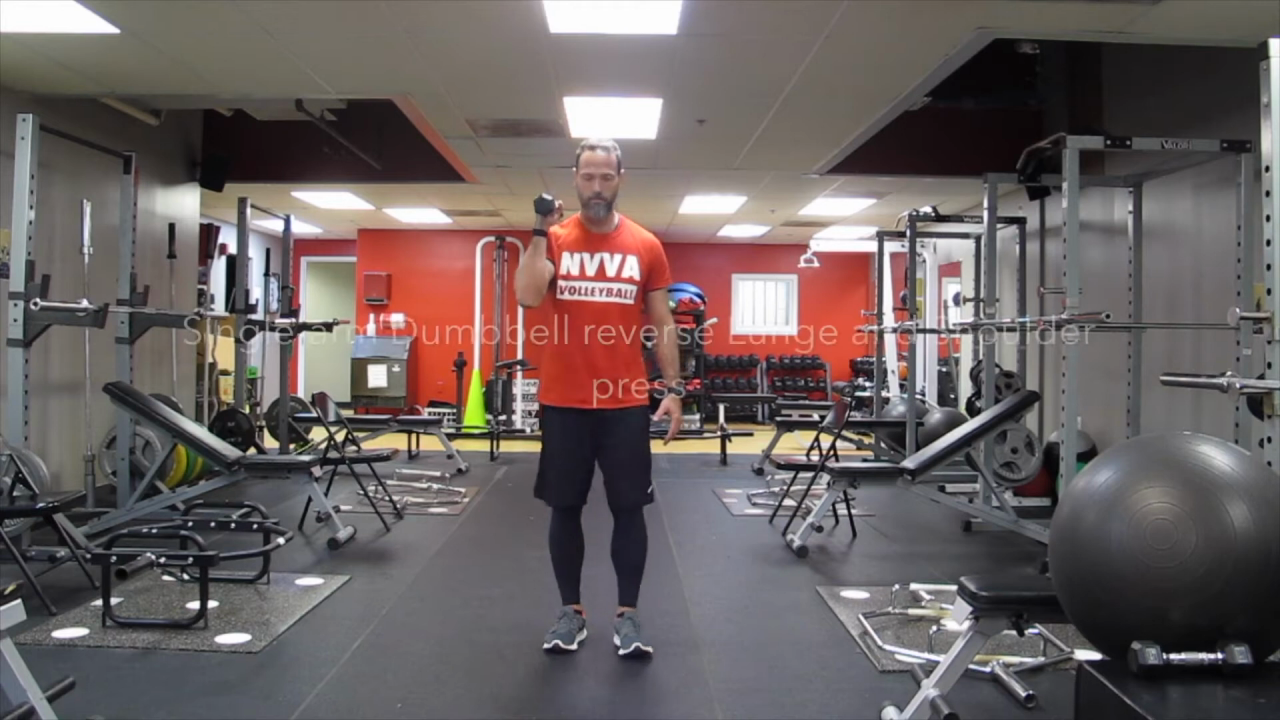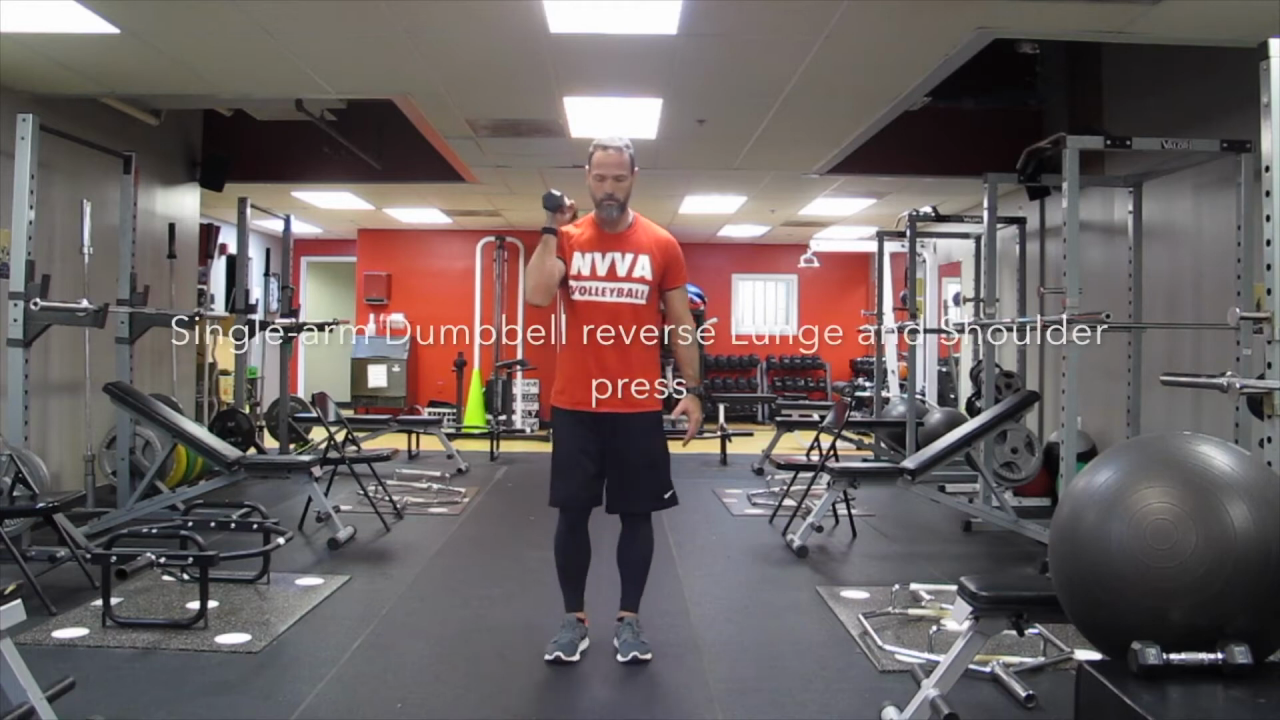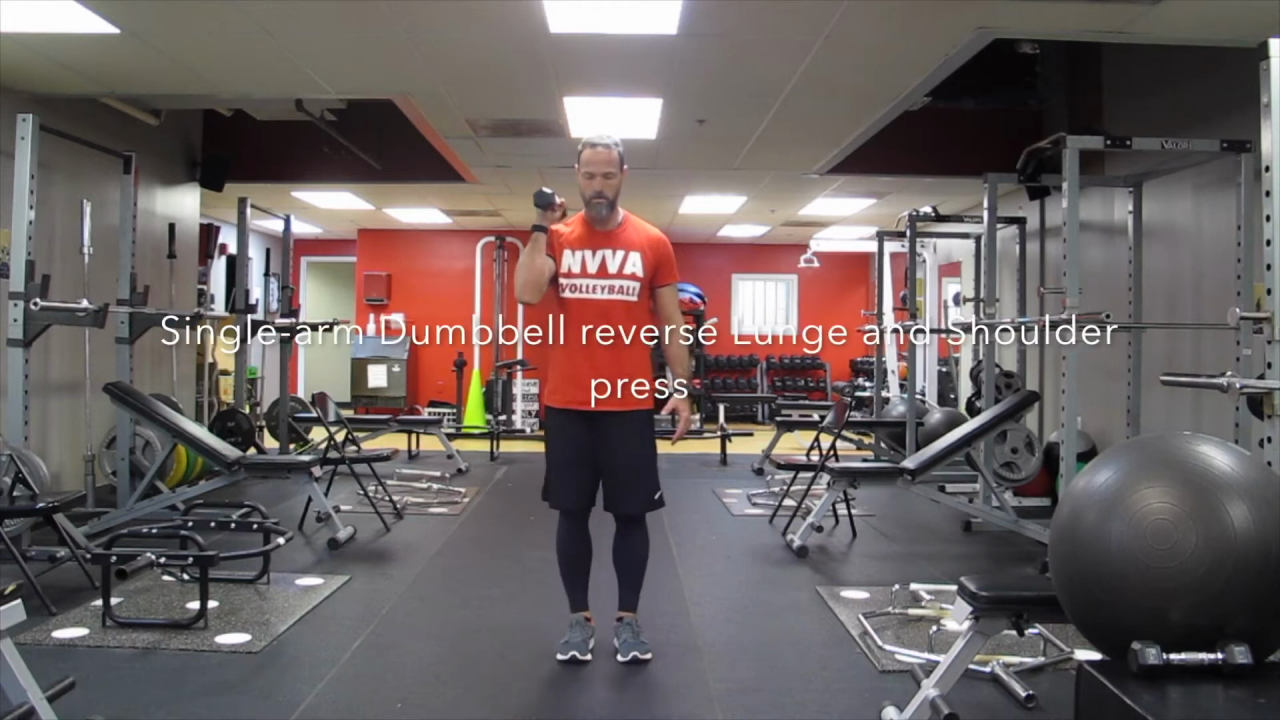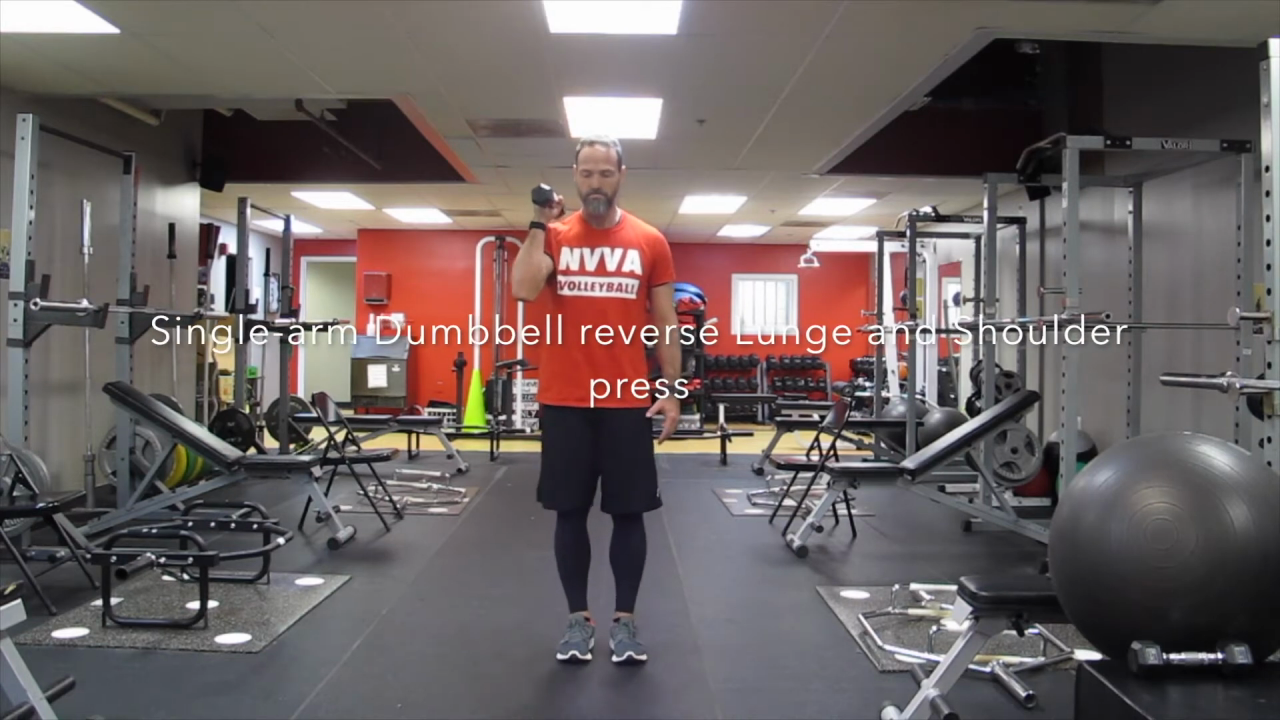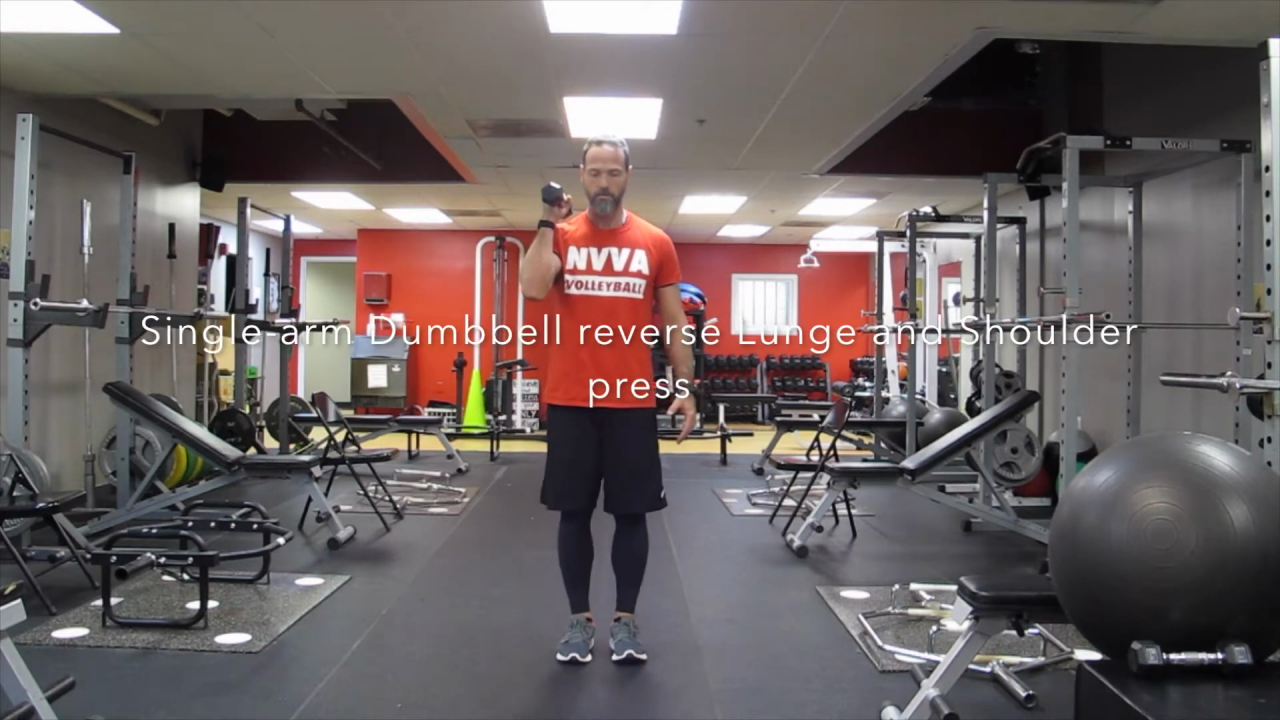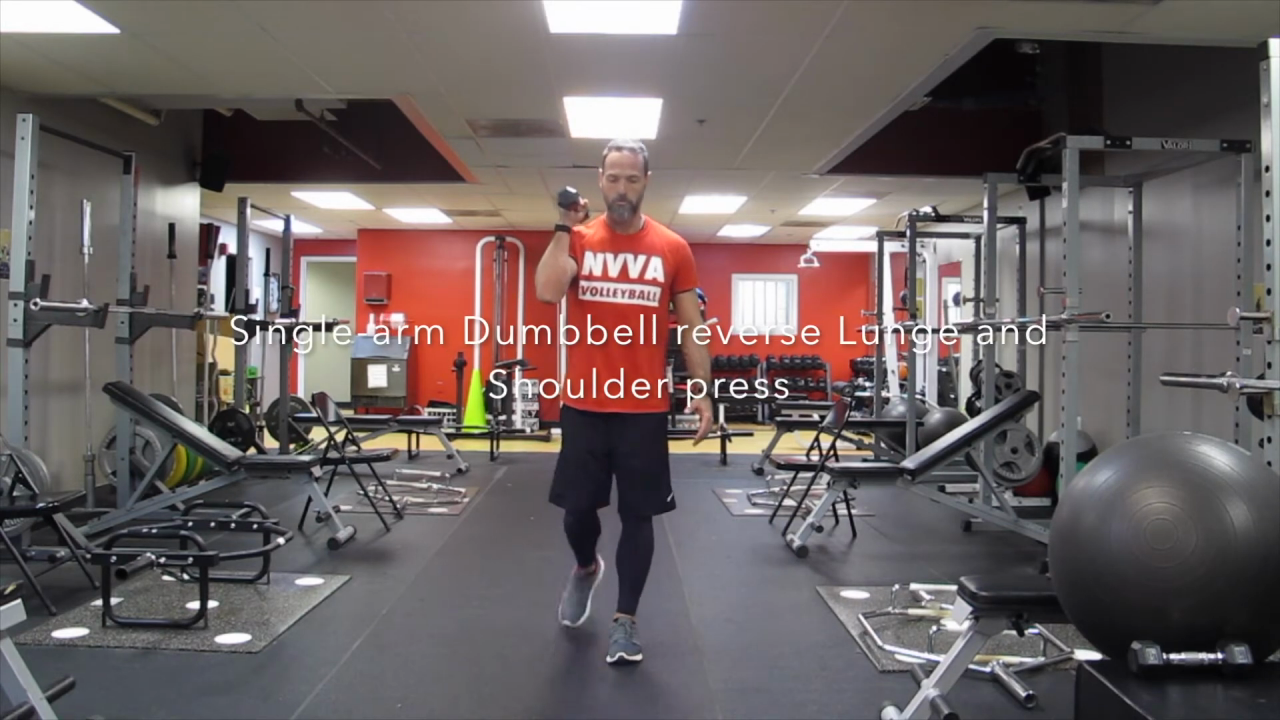
dt=0.5s
person 1, frame 1
left shoulder: (646, 247)
right shoulder: (553, 239)
left elbow: (662, 324)
right elbow: (528, 296)
left wrist: (673, 389)
right wrist: (542, 230)
left hip: (626, 401)
right hip: (564, 400)
left knee: (629, 507)
right knee: (565, 507)
left ankle: (627, 614)
right ankle: (571, 611)
person 1, frame 2
left shoulder: (662, 245)
right shoulder: (565, 238)
left elbow: (680, 323)
right elbow: (536, 296)
left wrist: (691, 390)
right wrist: (551, 230)
left hip: (638, 404)
right hip: (574, 403)
left knee: (636, 512)
right knee: (571, 510)
left ankle: (627, 619)
right ankle: (573, 619)
person 1, frame 3
left shoulder: (652, 243)
right shoulder: (556, 238)
left elbow: (672, 322)
right elbow: (527, 294)
left wrist: (682, 389)
right wrist: (542, 227)
left hip: (630, 403)
right hip: (568, 403)
left knee: (631, 513)
right knee: (571, 512)
left ankle: (628, 619)
right ankle: (580, 618)
person 1, frame 4
left shoulder: (650, 242)
right shoulder: (553, 235)
left elbow: (666, 323)
right elbow: (523, 289)
left wrist: (672, 389)
right wrist: (540, 224)
left hip: (628, 401)
right hip: (565, 400)
left knee: (628, 512)
right knee: (570, 511)
left ankle: (625, 619)
right ankle: (578, 618)
person 1, frame 5
left shoulder: (655, 243)
right shoulder: (559, 235)
left elbow: (674, 322)
right elbow: (533, 289)
left wrist: (685, 388)
right wrist: (549, 223)
left hip: (633, 401)
right hip: (570, 400)
left knee: (631, 512)
right knee: (573, 512)
left ankle: (625, 620)
right ankle: (580, 619)
person 1, frame 6
left shoulder: (673, 249)
right shoulder: (578, 239)
left elbow: (692, 326)
right elbow: (546, 292)
left wrist: (703, 391)
right wrist: (565, 228)
left hip: (644, 407)
right hip: (584, 402)
left knee: (637, 515)
right knee: (578, 506)
left ankle: (625, 620)
right ankle: (585, 570)
